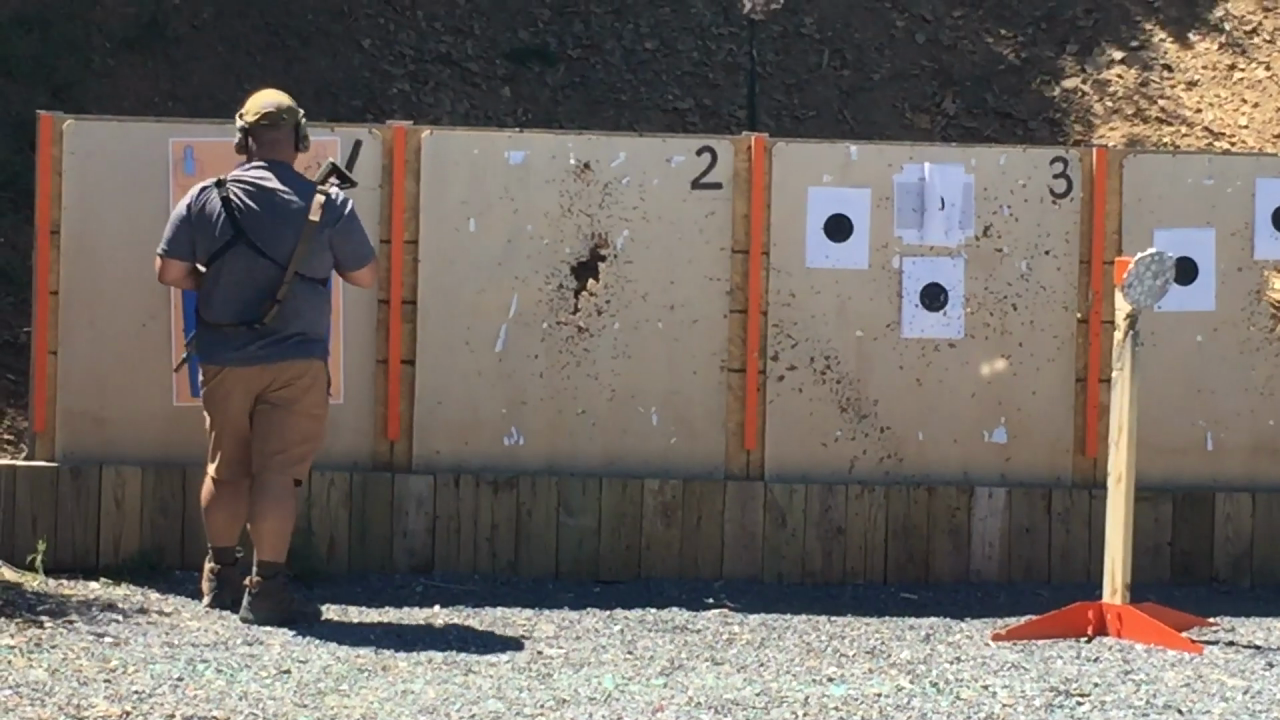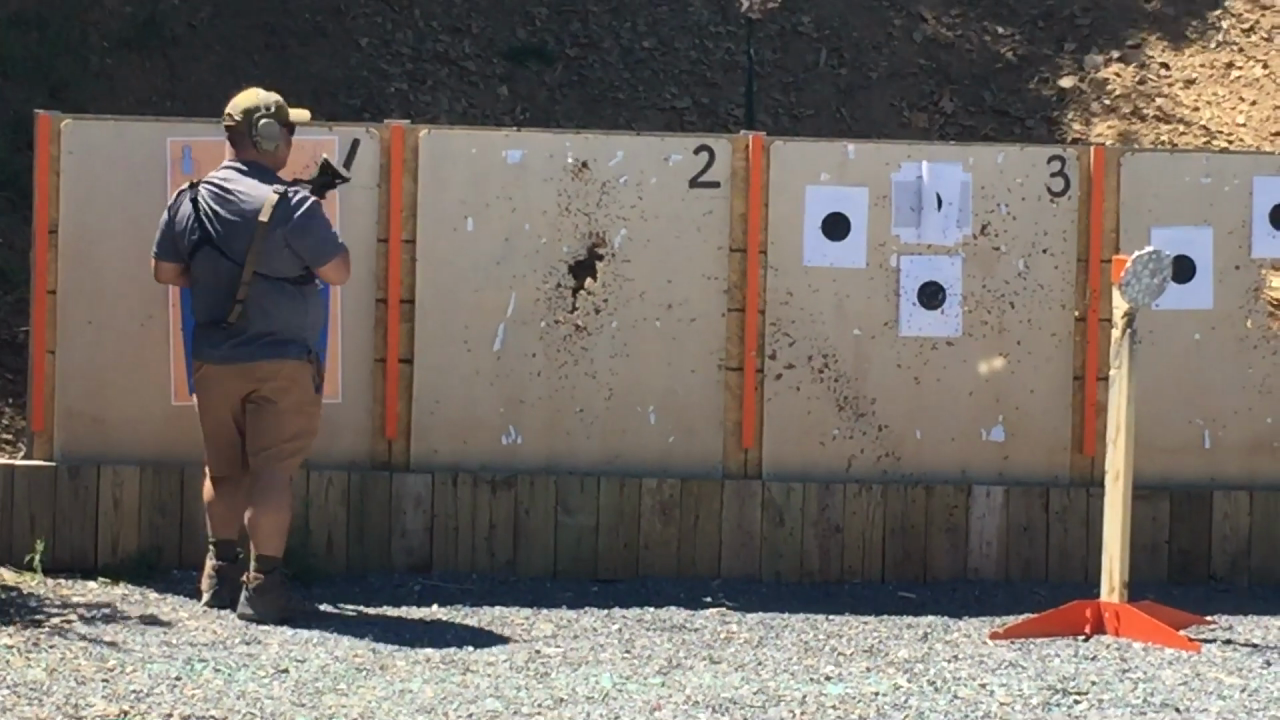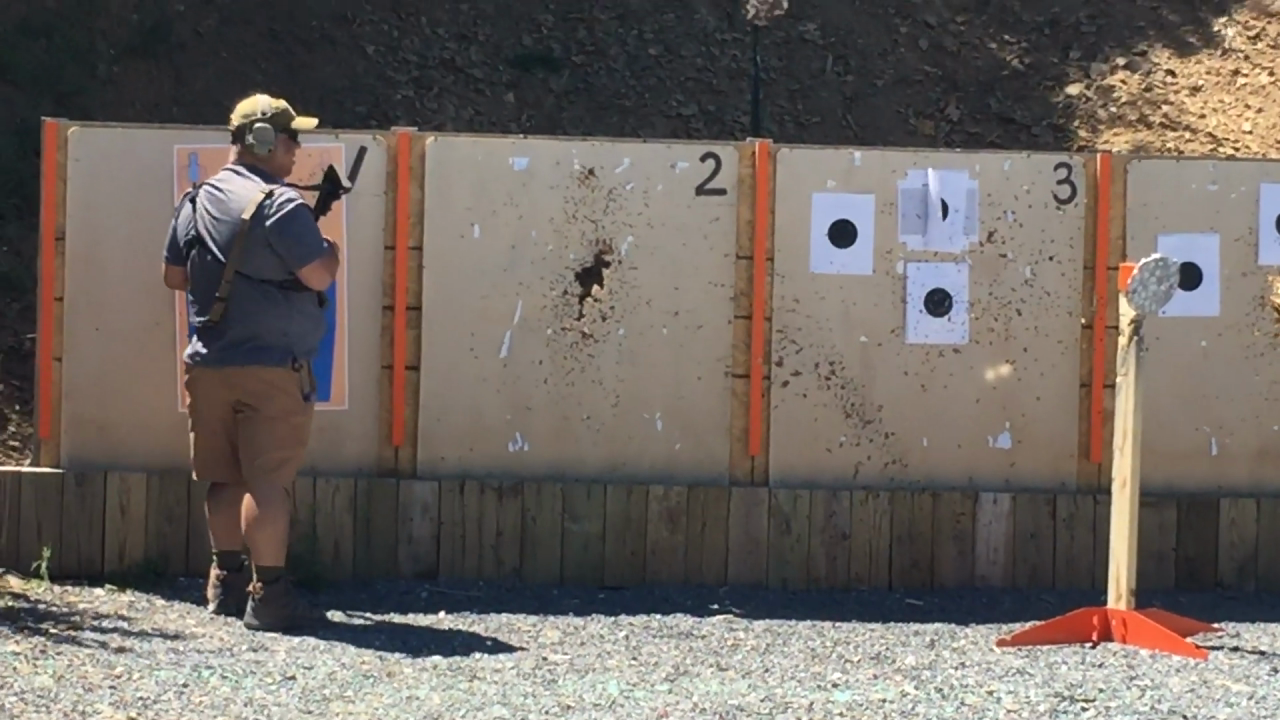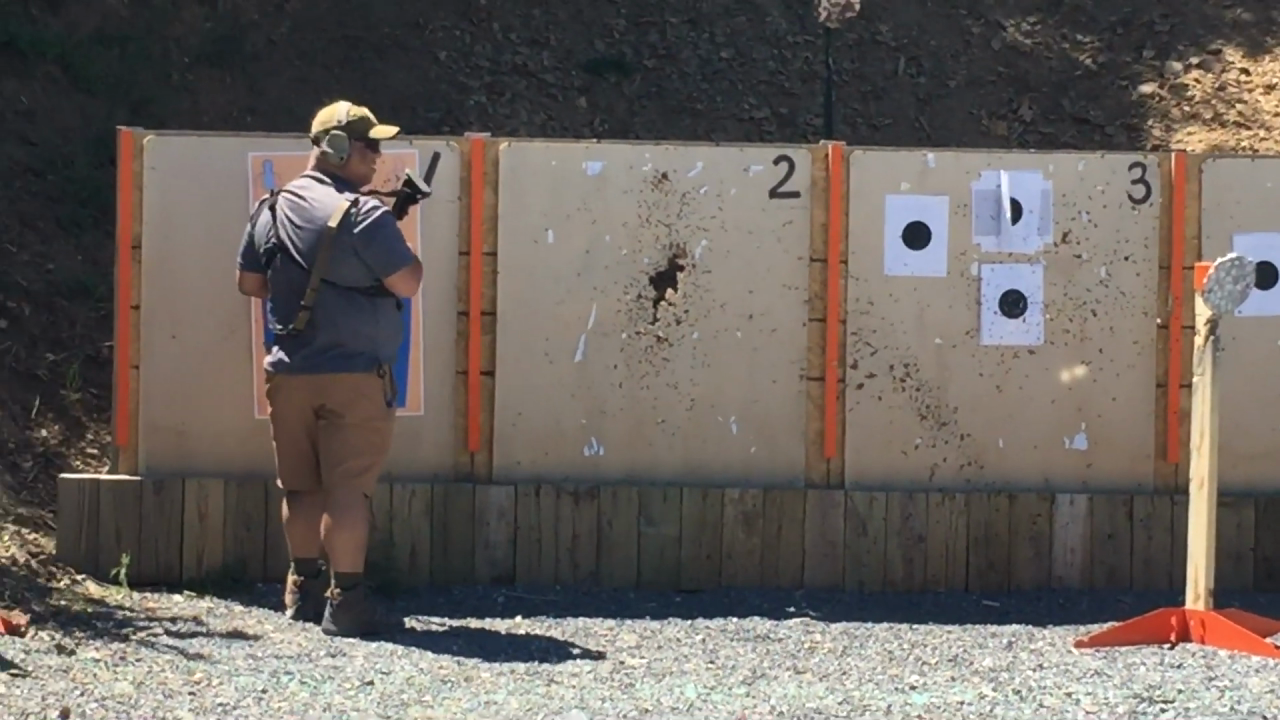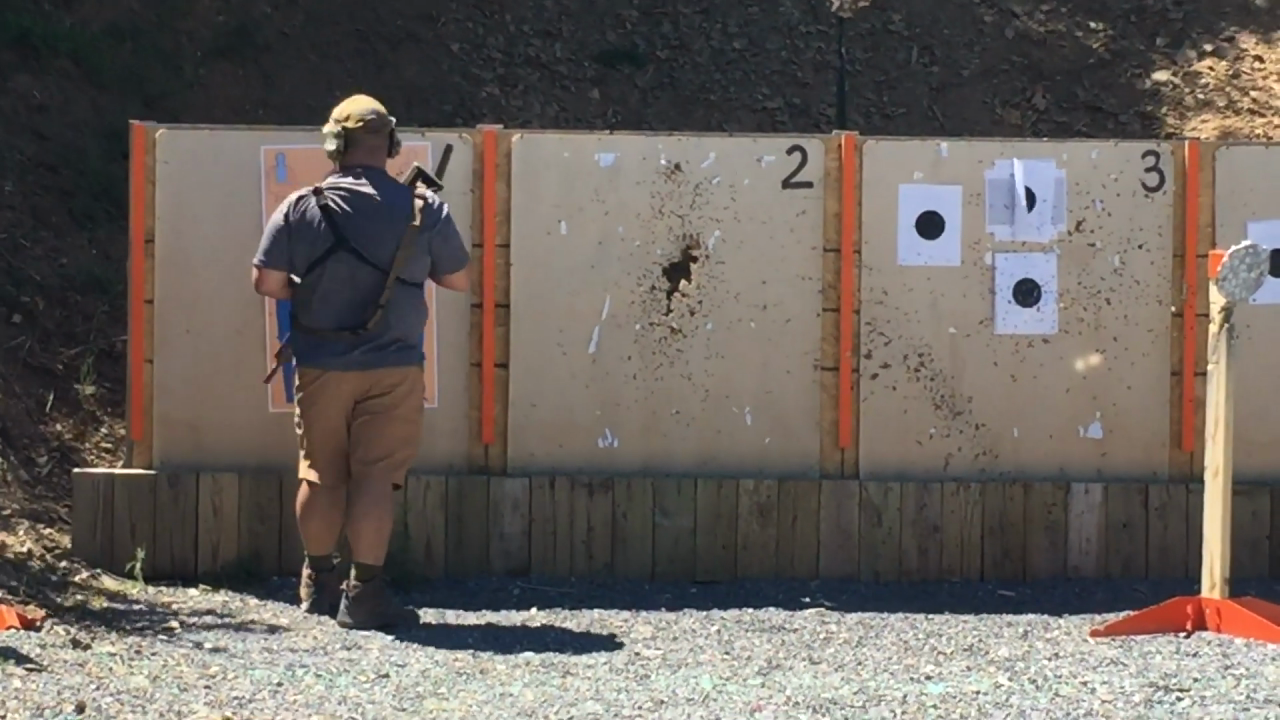
dt=0.7s
person 1, frame 1
left shoulder: (205, 198)
right shoulder: (329, 205)
left elbow: (169, 272)
right elbow: (366, 277)
left hip: (224, 361)
right hip: (294, 361)
left knee: (225, 470)
right knee: (275, 475)
left ankle: (220, 578)
right ankle: (266, 591)
person 1, frame 2
left shoulder: (189, 199)
right shoulder: (291, 203)
left elbow: (166, 272)
right elbow: (337, 273)
right wrist: (329, 239)
left hip: (214, 358)
right hip: (281, 361)
left knee: (226, 469)
right knee: (271, 470)
left ankle: (221, 575)
right ankle: (263, 587)
person 1, frame 3
left shoulder: (195, 200)
right shoulder: (279, 203)
left elbow: (174, 276)
right elbow: (320, 276)
right wrist: (330, 246)
left hip: (209, 364)
right hip: (271, 366)
left knee: (224, 478)
right knee: (267, 480)
left ankle: (226, 584)
right ankle: (268, 598)
person 1, frame 4
left shoulder: (271, 208)
right shoulder: (363, 214)
left elbow: (249, 283)
right elbow: (407, 284)
right wrist: (403, 251)
left hip: (290, 370)
right hip: (354, 373)
left knee: (301, 485)
right knee: (347, 487)
left ankle: (303, 589)
right ankle: (346, 602)
person 1, frame 5
left shoulder: (302, 205)
right shoulder: (425, 208)
left elbow: (266, 282)
right elbow: (459, 280)
left hip: (321, 367)
right hip: (393, 369)
left knee: (320, 477)
right knee: (375, 478)
left ankle: (317, 585)
right ankle: (363, 594)
